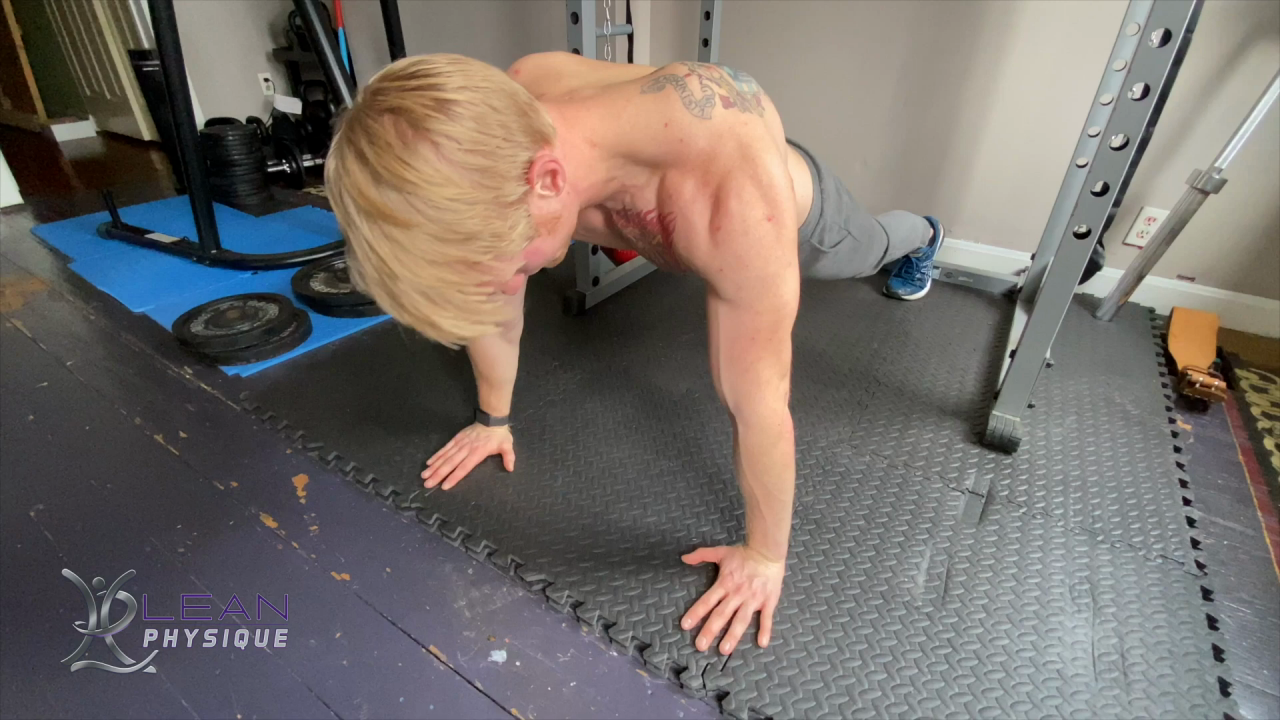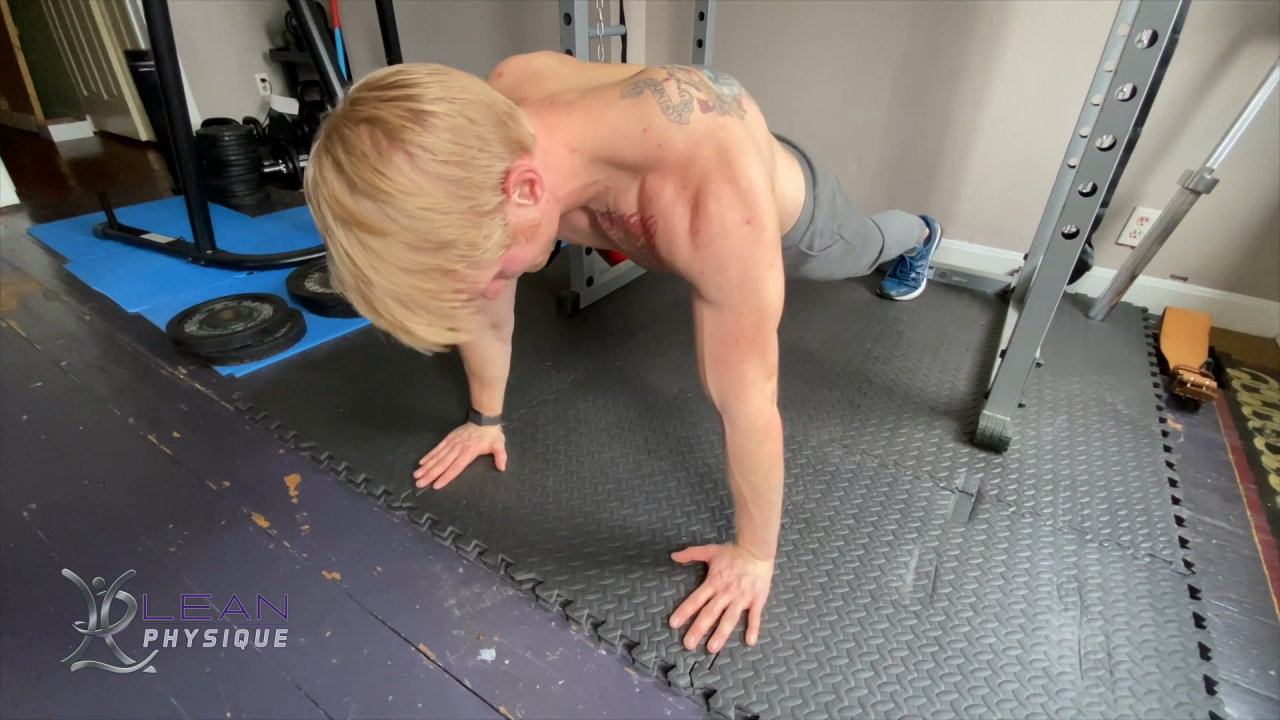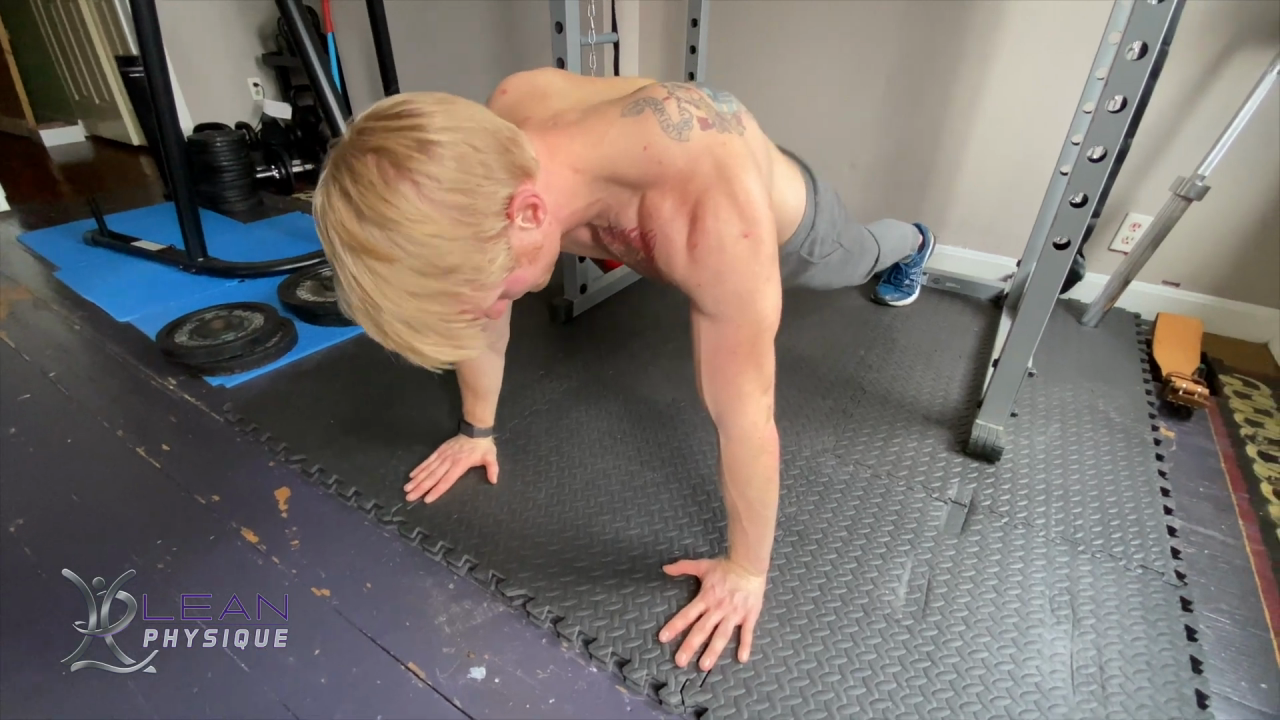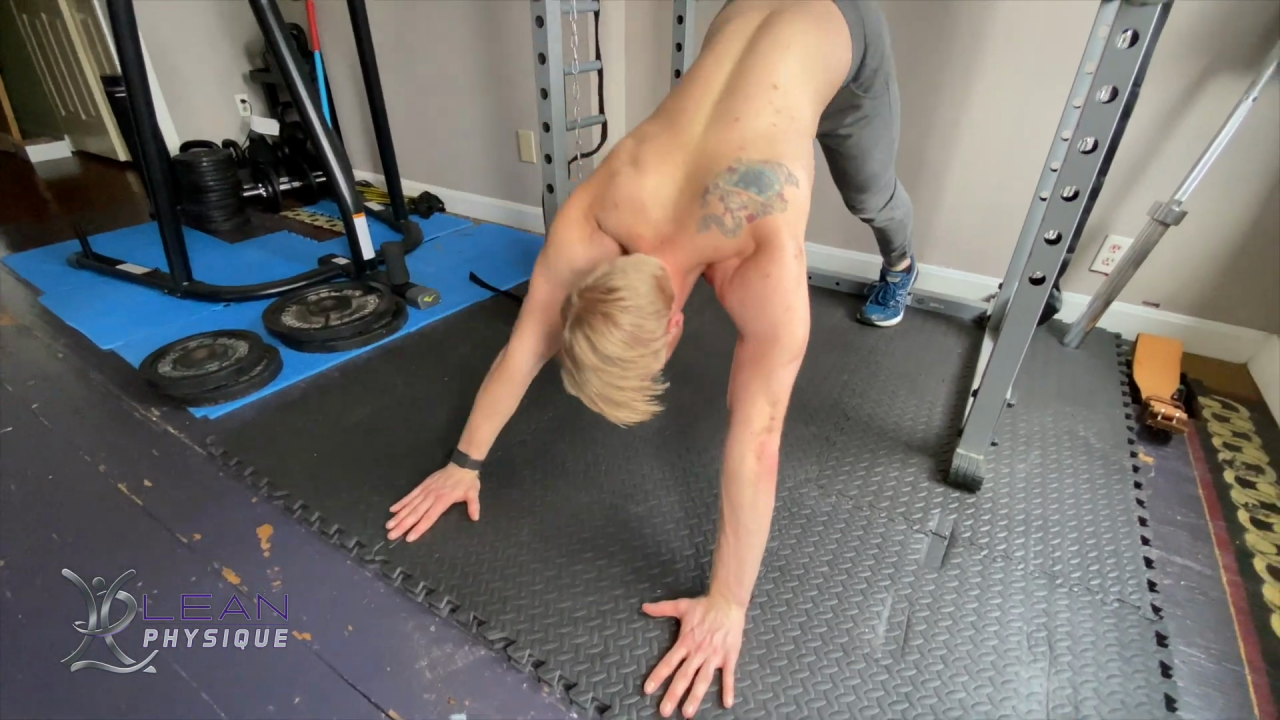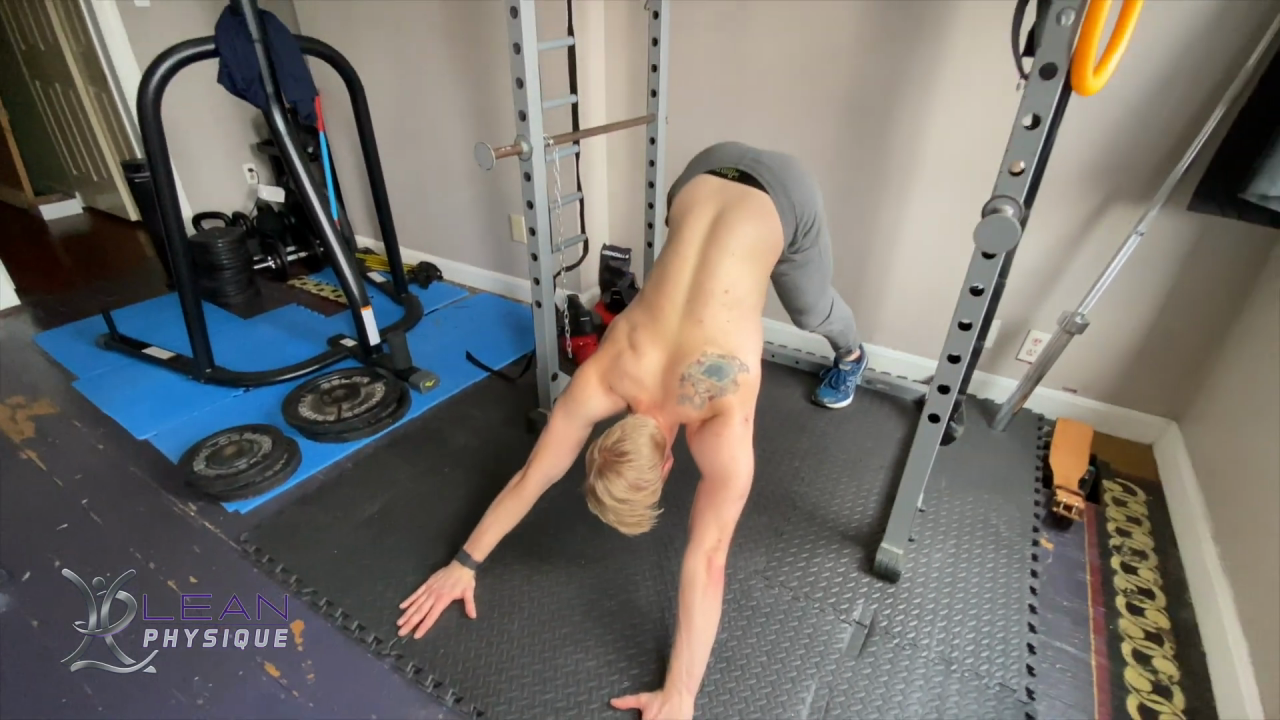
dt=0.7s
person 1, frame 1
left shoulder: (726, 193)
right shoulder: (500, 137)
left elbow: (759, 405)
right elbow: (493, 307)
left wrist: (766, 557)
right wrist: (494, 419)
left hip: (796, 215)
left knee: (870, 248)
left ankle: (921, 234)
person 1, frame 2
left shoulder: (706, 197)
right shoulder: (481, 147)
left elbow: (747, 405)
right elbow: (485, 311)
left wrist: (754, 556)
right wrist: (485, 419)
left hip: (786, 217)
left knee: (862, 246)
left ankle: (916, 233)
person 1, frame 3
left shoulder: (709, 214)
right shoulder: (483, 148)
left elbow: (746, 416)
right elbow: (480, 321)
left wrist: (746, 570)
right wrist: (477, 429)
left hip: (785, 225)
left knee: (856, 258)
left ankle: (912, 240)
person 1, frame 4
left shoulder: (763, 266)
right shoulder: (591, 220)
left elbow: (756, 434)
right elbow: (524, 348)
right wrist: (465, 463)
left knee: (870, 196)
left ankle: (898, 264)
person 1, frame 5
left shoulder: (721, 421)
right shoulder: (603, 378)
left elbow: (706, 556)
right elbow: (534, 473)
left hip: (782, 197)
right hip: (710, 176)
left knee: (810, 309)
left ankle: (849, 353)
